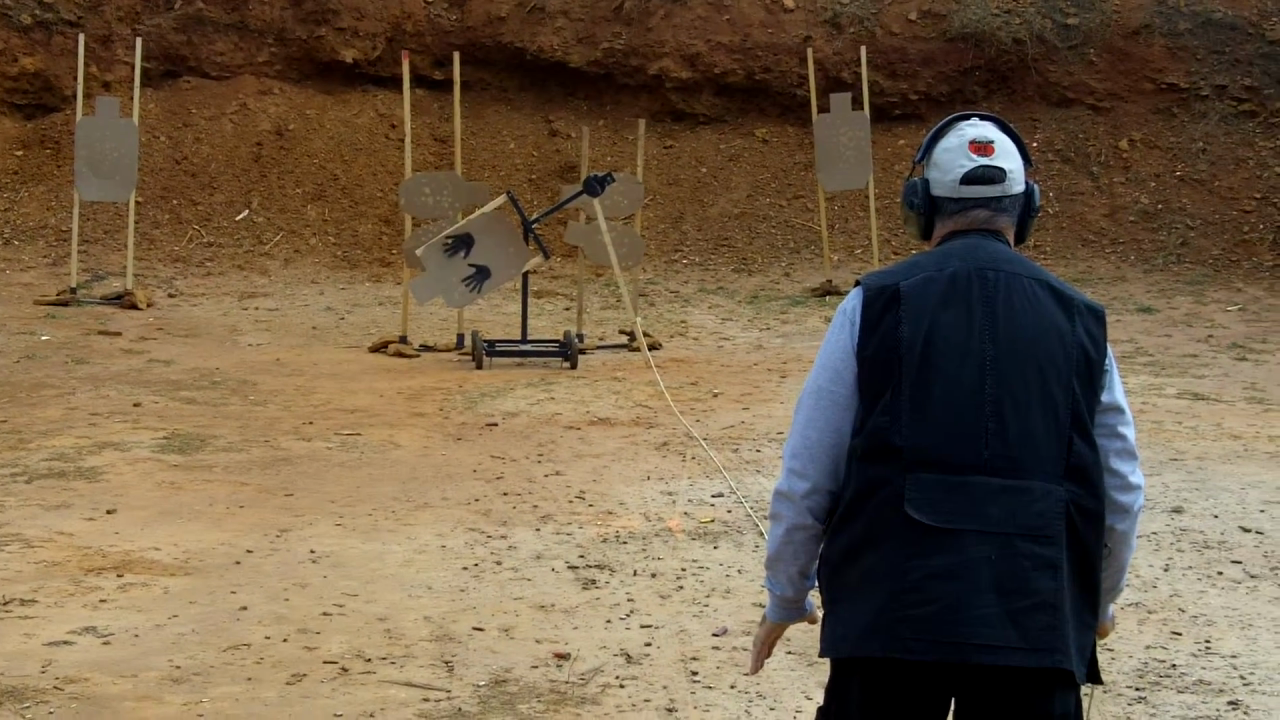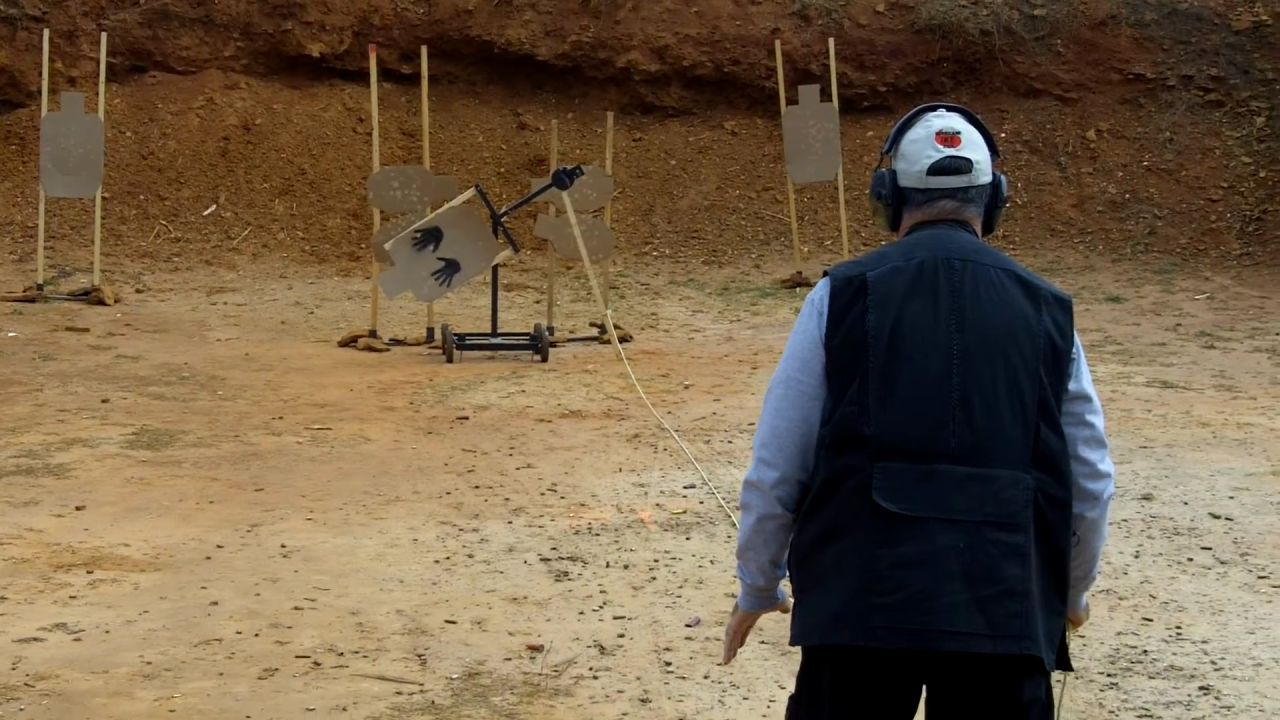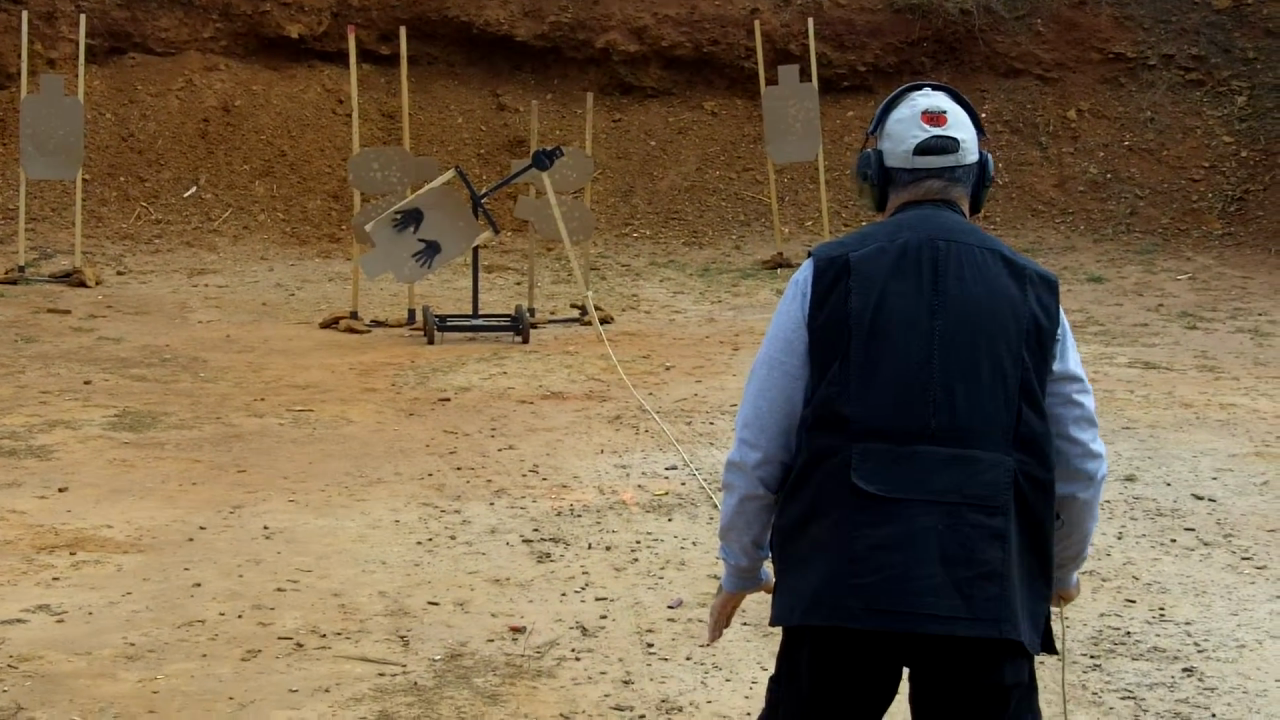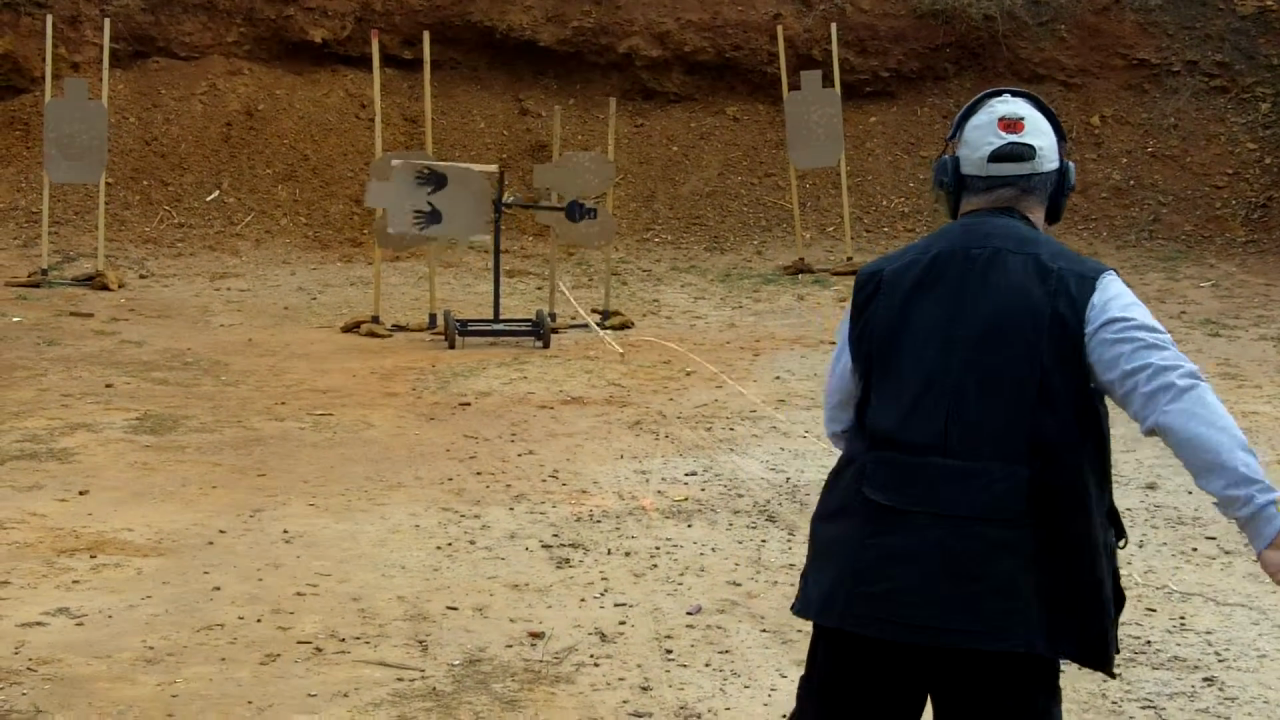
dt=0.5s
person 1, frame 1
left shoulder: (876, 304)
right shoulder: (1079, 320)
left elbow: (806, 479)
right elbow: (1120, 492)
left wrist: (785, 597)
right wrist: (1097, 601)
left hip: (891, 612)
right hip: (1035, 618)
person 1, frame 2
left shoulder: (844, 294)
right shoulder: (1047, 310)
left elbow: (776, 468)
right elbow: (1090, 480)
left wrist: (757, 585)
right wrist: (1071, 590)
left hip: (862, 598)
right hip: (1003, 604)
person 1, frame 3
left shoulder: (828, 274)
right shoulder: (1032, 289)
left elbow: (759, 446)
right elbow: (1078, 461)
left wrist: (740, 565)
right wrist: (1062, 569)
left hip: (844, 575)
right hip: (984, 582)
person 1, frame 4
left shoulder: (883, 282)
right shoulder: (1083, 288)
left elbow: (842, 423)
right elbow: (1173, 396)
left hip: (873, 574)
right hip: (1009, 590)
